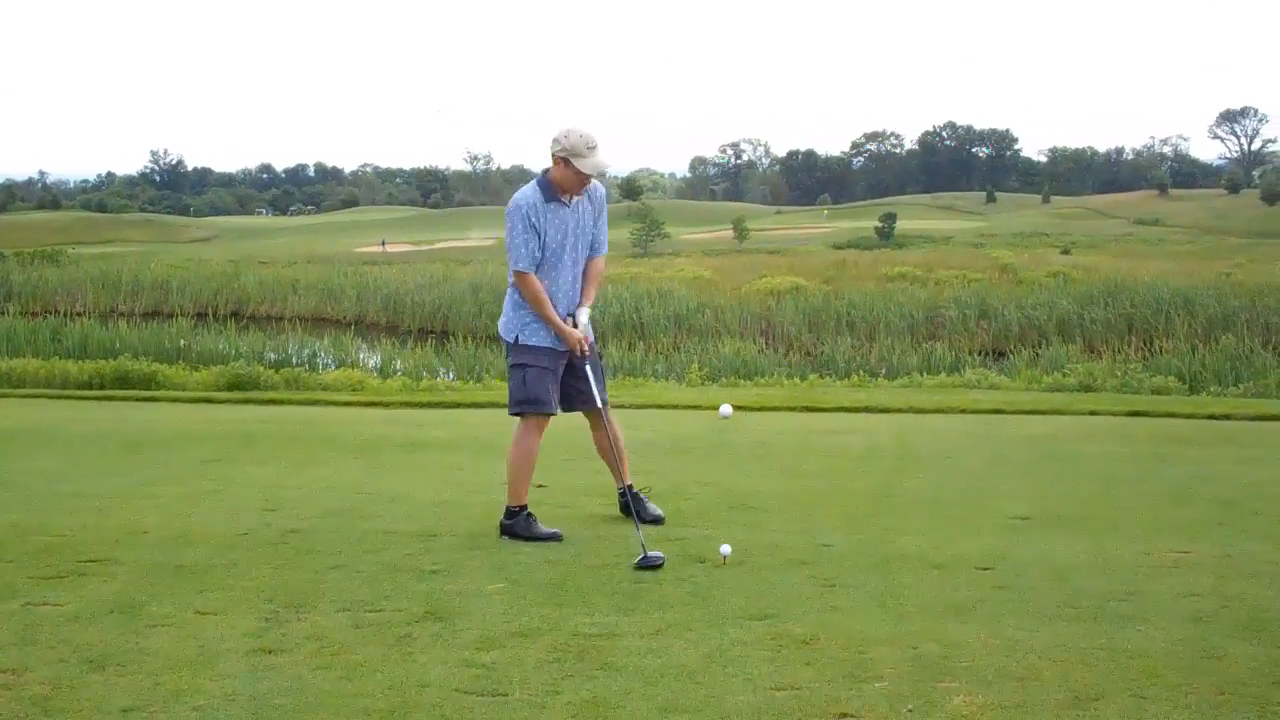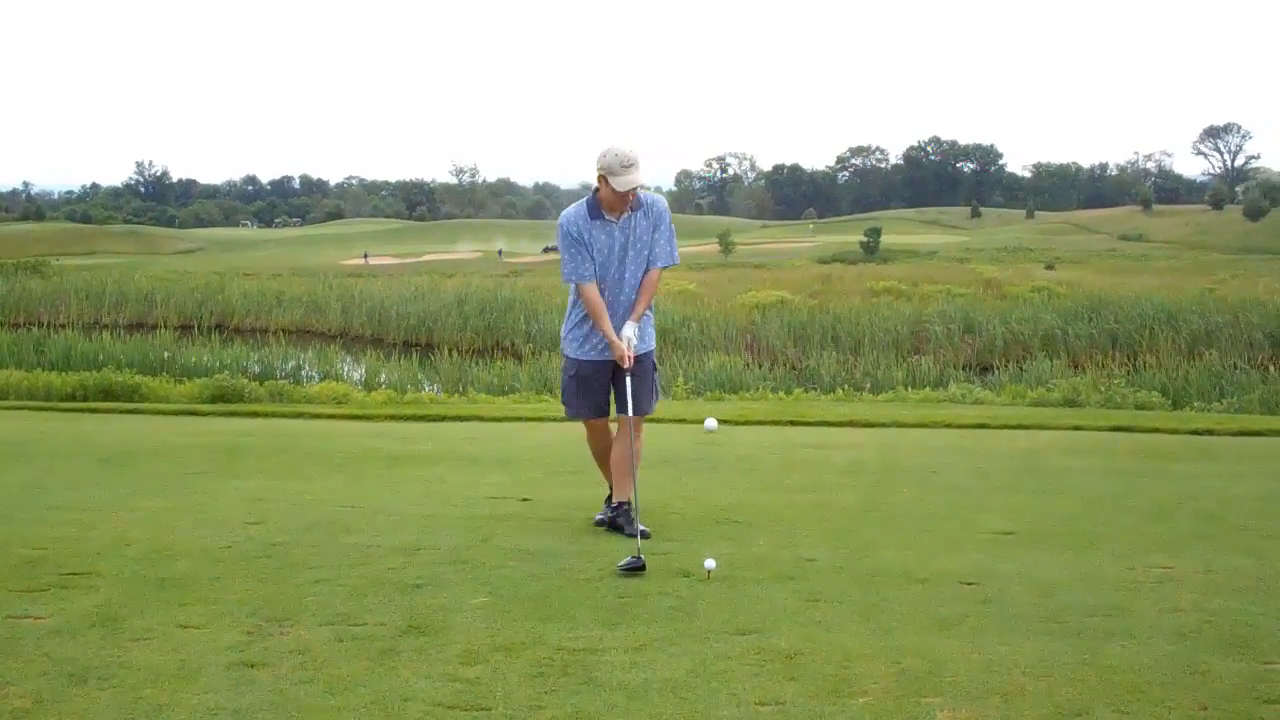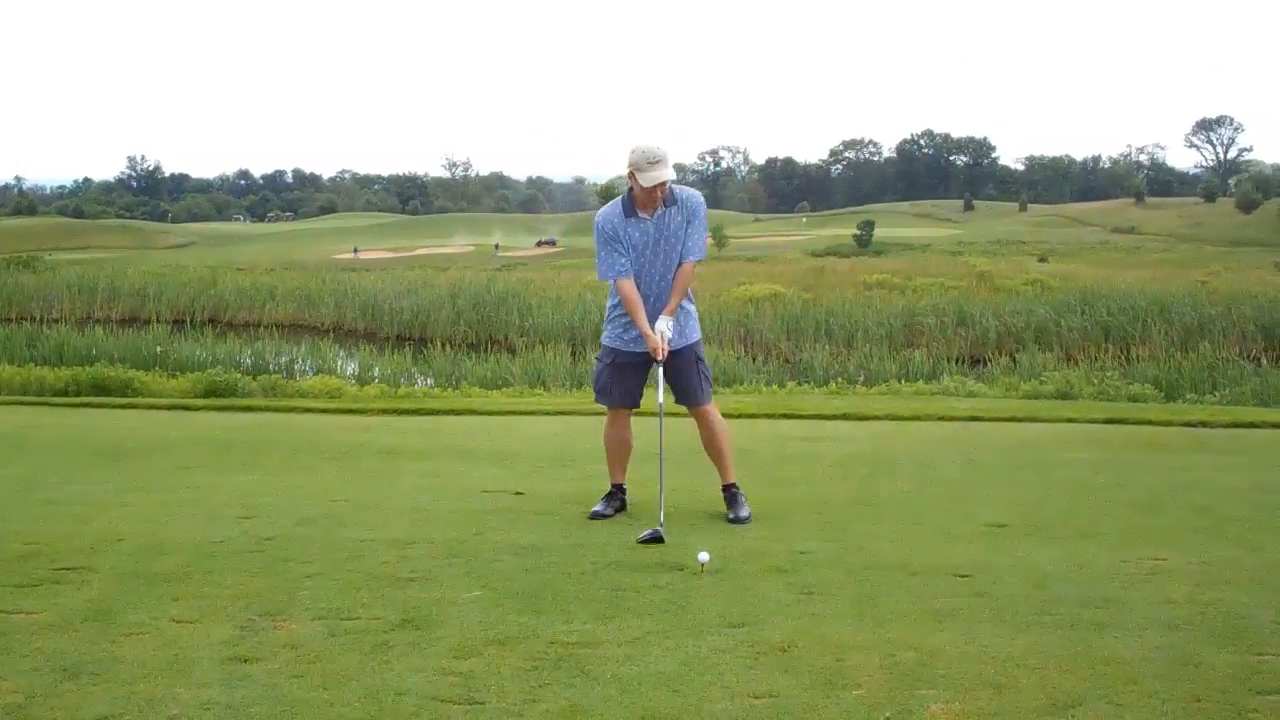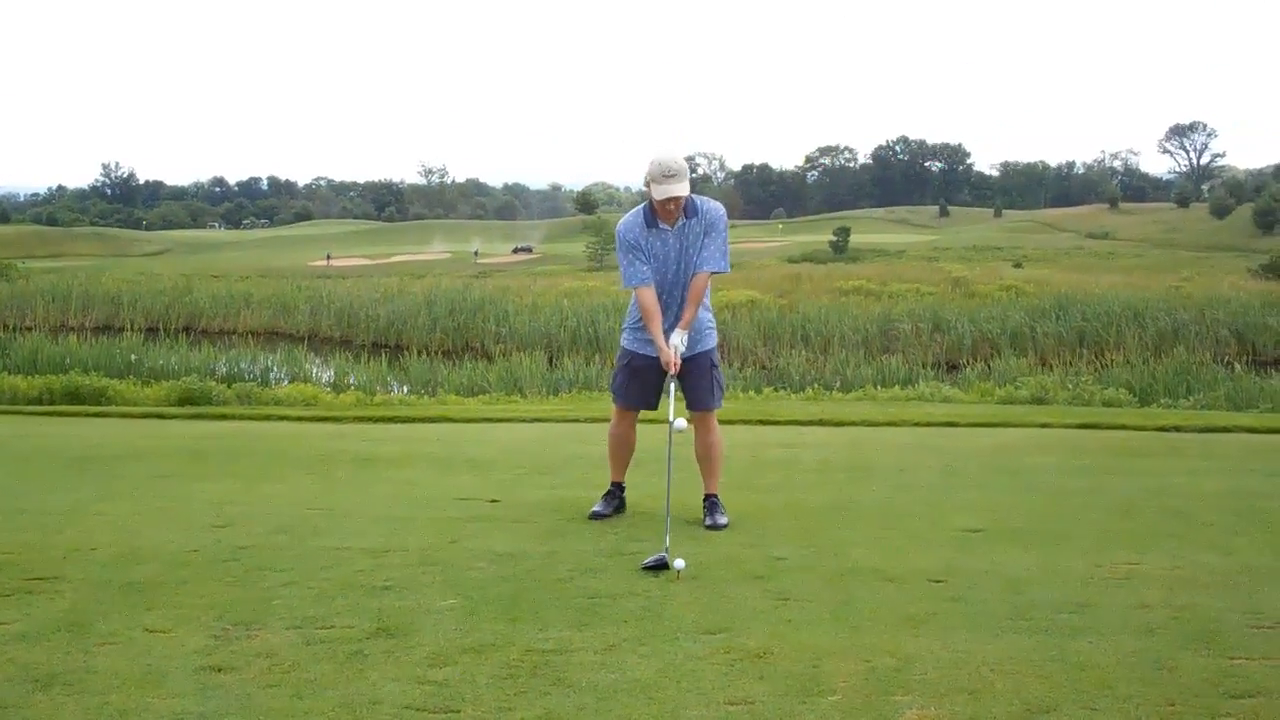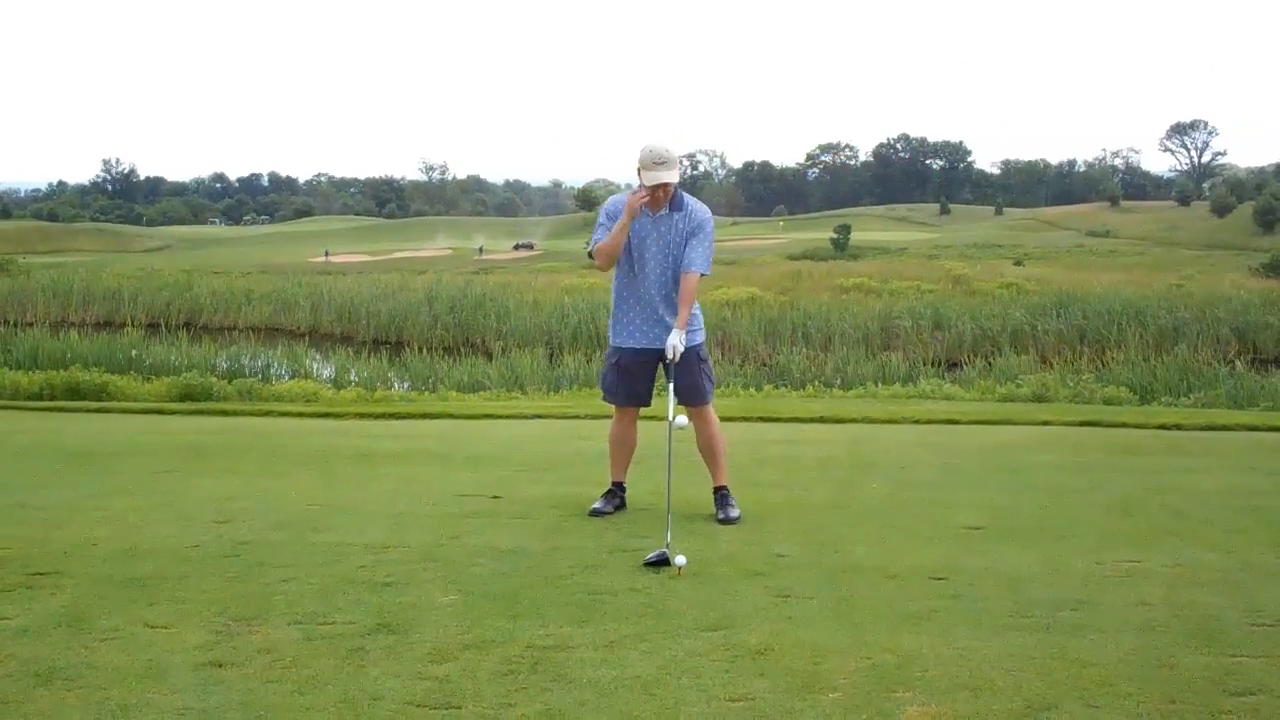
dt=0.5s
person 1, frame 1
left shoulder: (596, 197)
right shoulder: (525, 205)
left elbow: (596, 258)
right elbow: (525, 276)
left wrist: (583, 313)
right wrist: (561, 328)
left hip: (576, 327)
right hip: (534, 332)
left knee: (599, 413)
right knee: (534, 419)
left ankle: (628, 493)
right ankle: (515, 514)
person 1, frame 2
left shoulder: (656, 208)
right shoulder: (572, 221)
left elbow: (655, 270)
right elbow: (586, 287)
left wrist: (632, 324)
right wrist: (612, 340)
left hip: (637, 335)
right hip: (587, 339)
left knee: (632, 422)
right knee: (594, 422)
left ankle: (623, 508)
right ankle: (615, 493)
person 1, frame 3
left shoulder: (692, 203)
right shoulder: (608, 219)
left elbow: (689, 265)
right elbow: (624, 282)
left wrist: (666, 318)
right wrist: (647, 333)
left hip: (679, 327)
right hip: (625, 334)
left knee: (703, 410)
right knee: (617, 411)
left ankle: (732, 491)
right ankle: (616, 492)
person 1, frame 4
left shoulder: (712, 215)
right shoulder: (629, 228)
left elbow: (702, 277)
right elbow: (644, 290)
left wrist: (680, 331)
right wrist: (661, 344)
left hip: (696, 336)
right hip: (642, 337)
left knee: (704, 416)
right knee: (623, 414)
left ankle: (712, 500)
right ankle: (616, 491)
person 1, frame 5
left shoulder: (698, 215)
right shoulder: (615, 207)
left elbow: (691, 274)
right elbow: (602, 261)
left wrist: (679, 327)
right wrist: (628, 218)
left hip: (682, 330)
right hip: (629, 332)
left knee: (701, 410)
right knee: (624, 412)
left ankle: (722, 492)
right ankle: (616, 490)
